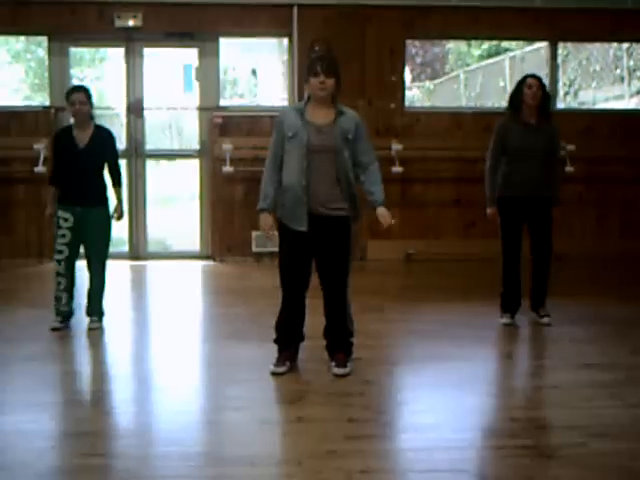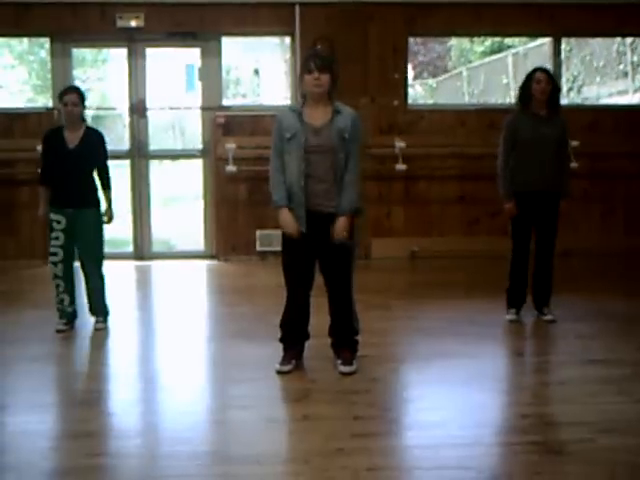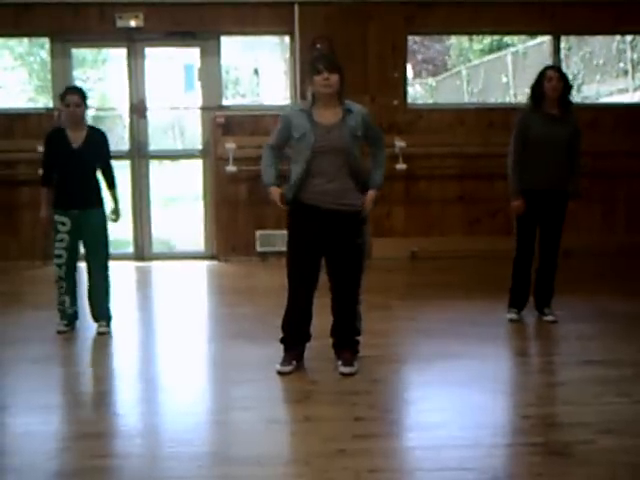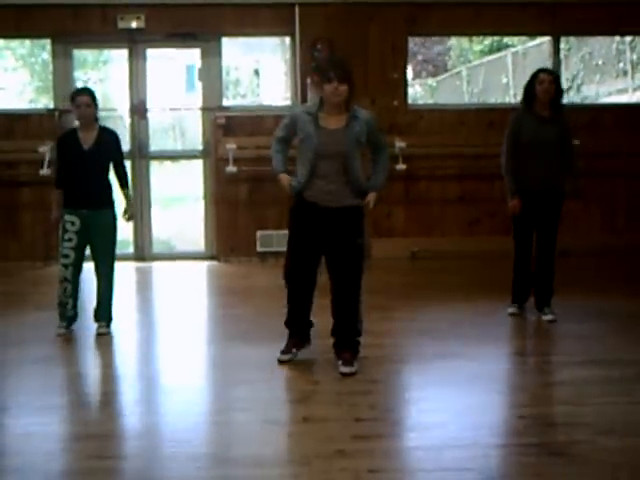
dt=0.4s
person 1, frame 1
left shoulder: (350, 121)
right shoulder: (288, 118)
left elbow: (367, 164)
right elbow: (273, 165)
left wrist: (378, 202)
right wrist: (265, 207)
left hip: (336, 216)
right hip: (295, 216)
left knee: (336, 287)
right knee: (292, 286)
left ankle: (340, 350)
right ankle: (287, 349)
person 1, frame 2
left shoulder: (348, 119)
right shoulder: (286, 119)
left elbow: (352, 169)
right elbow: (277, 166)
left wrist: (345, 213)
right wrist: (282, 208)
left hip: (334, 214)
right hip: (299, 214)
left knee: (339, 285)
right knee: (296, 285)
left ankle: (345, 348)
right ankle: (292, 348)
person 1, frame 3
left shoulder: (358, 116)
right shoulder: (294, 117)
left elbow: (379, 147)
right elbow: (272, 149)
left wrist: (374, 186)
right wrist: (271, 183)
left hip: (347, 211)
right hip: (306, 210)
left knee: (346, 284)
right knee: (300, 282)
left ankle: (346, 348)
right ankle: (293, 348)
person 1, frame 4
left shoulder: (363, 121)
right shoulder: (300, 117)
left elbow: (380, 152)
right elbow: (279, 140)
left wrist: (374, 187)
right wrist: (280, 171)
left hip: (347, 209)
right hip: (307, 206)
left knee: (346, 282)
right knee: (297, 275)
left ankle: (347, 348)
right ankle: (297, 335)
person 2, frame 1
left shoulder: (549, 128)
right shoulder: (506, 126)
left elbow: (555, 165)
right elbow: (492, 163)
left wrist: (553, 198)
right wrist: (492, 201)
left hip: (540, 199)
right hip: (510, 198)
left knee: (542, 252)
right knee: (511, 255)
left ankle: (539, 304)
right ankle: (508, 308)
person 2, frame 2
left shoulder: (558, 121)
right shoulder: (516, 120)
left elbow: (564, 159)
right elbow: (504, 159)
left wrist: (563, 192)
right wrist: (507, 196)
left hip: (549, 195)
right hip: (522, 194)
left knee: (546, 250)
right knee: (520, 250)
left ankle: (543, 304)
right ankle: (514, 304)
person 2, frame 3
left shoulder: (570, 121)
right shoulder: (528, 117)
left elbow: (575, 159)
right elbow: (515, 157)
left wrist: (572, 191)
right wrist: (516, 194)
left hip: (557, 194)
right hip: (530, 192)
left knee: (550, 250)
right knee: (524, 249)
left ankle: (544, 303)
right ankle: (515, 304)
person 2, frame 4
left shoulder: (561, 121)
right shoulder: (520, 119)
left elbow: (568, 157)
right elbow: (508, 158)
left wrist: (566, 186)
right wrist: (512, 193)
left hip: (552, 194)
right hip: (524, 192)
left knee: (547, 249)
right knee: (522, 248)
left ankle: (544, 303)
right ankle: (518, 299)
person 3, frame 1
left shoulder: (104, 135)
right shoulder: (61, 136)
left elbow: (114, 170)
right elbow: (56, 173)
left wrist: (119, 202)
right wrist: (51, 203)
left hip: (96, 206)
right hip: (67, 206)
left knee: (96, 261)
right knee: (62, 260)
left ankle: (95, 313)
right ankle: (62, 313)
person 3, frame 2
left shoulder: (95, 137)
right shoulder: (51, 137)
left elbow: (103, 172)
right elbow: (46, 173)
left wrist: (109, 205)
right wrist: (43, 204)
left hip: (88, 207)
right hip: (59, 208)
left knee: (91, 262)
right knee: (60, 263)
left ankle: (100, 313)
right ankle: (66, 315)
person 3, frame 3
left shoulder: (98, 136)
right shoulder: (54, 137)
left elbow: (106, 170)
right elbow: (47, 174)
left wrist: (115, 203)
right wrist: (45, 205)
left hip: (92, 207)
right hip: (63, 209)
left knee: (98, 263)
right knee: (63, 264)
left ankle: (102, 317)
right ankle: (67, 316)
person 3, frame 4
left shoulder: (109, 136)
right shoulder: (65, 139)
left elbow: (120, 170)
right elbow: (61, 175)
left wrist: (129, 202)
right wrist: (57, 207)
left hip: (102, 208)
right hip: (73, 209)
left knee: (104, 265)
right knee: (68, 264)
left ankle: (103, 318)
right ankle: (65, 318)
